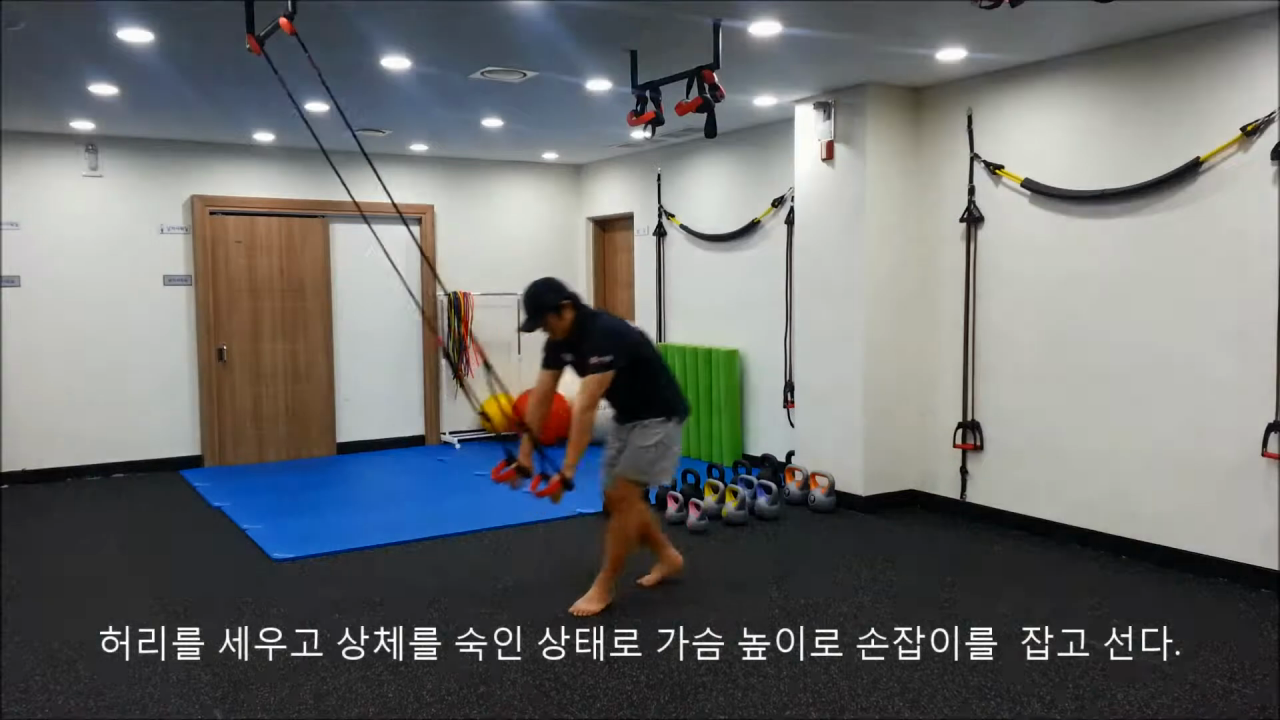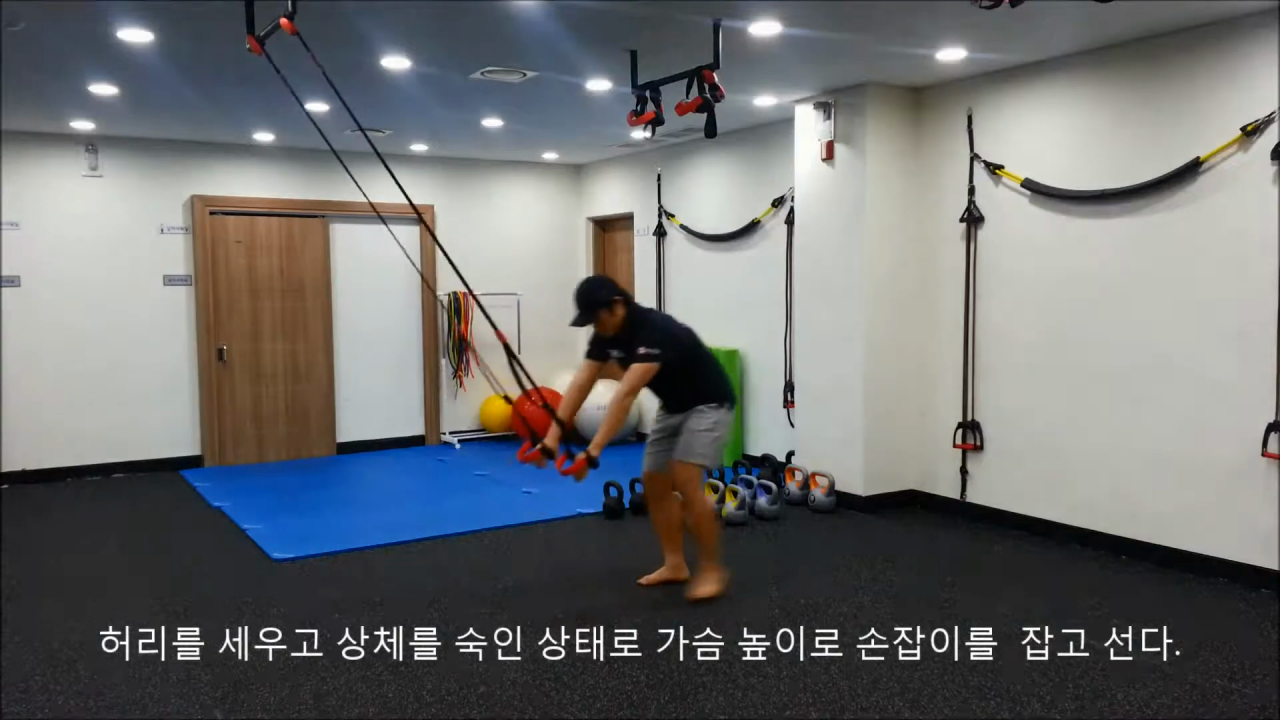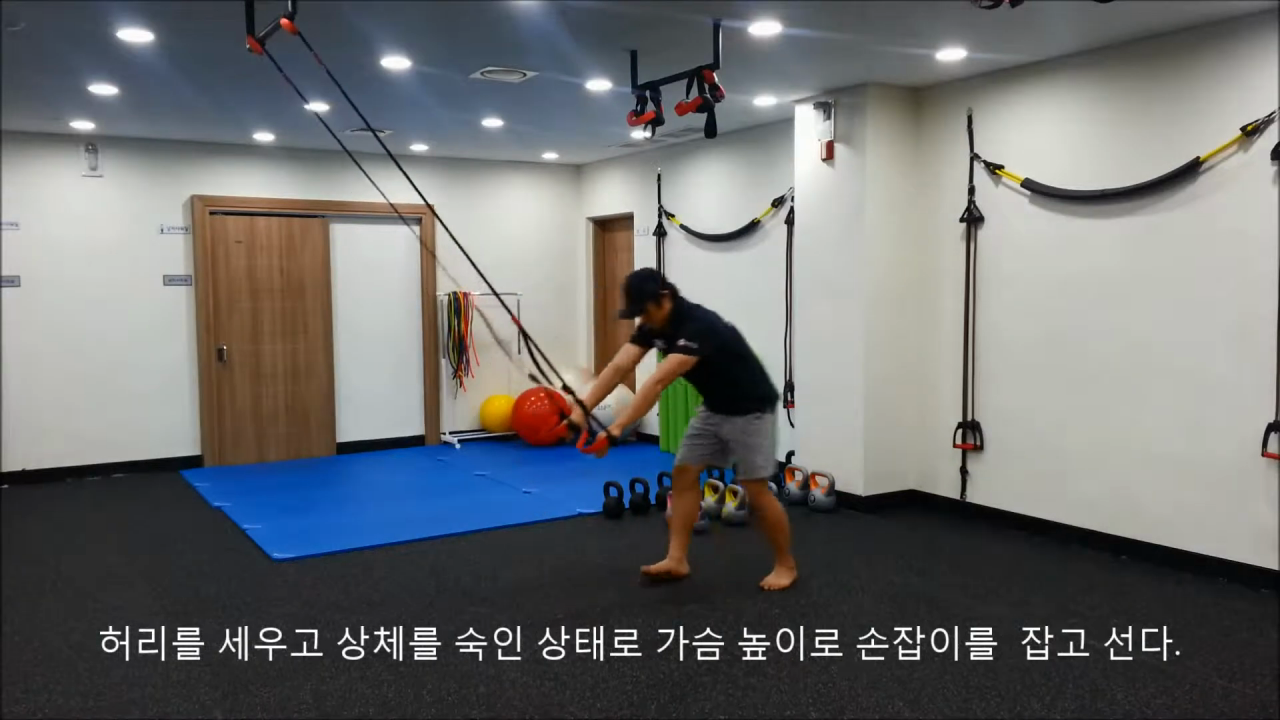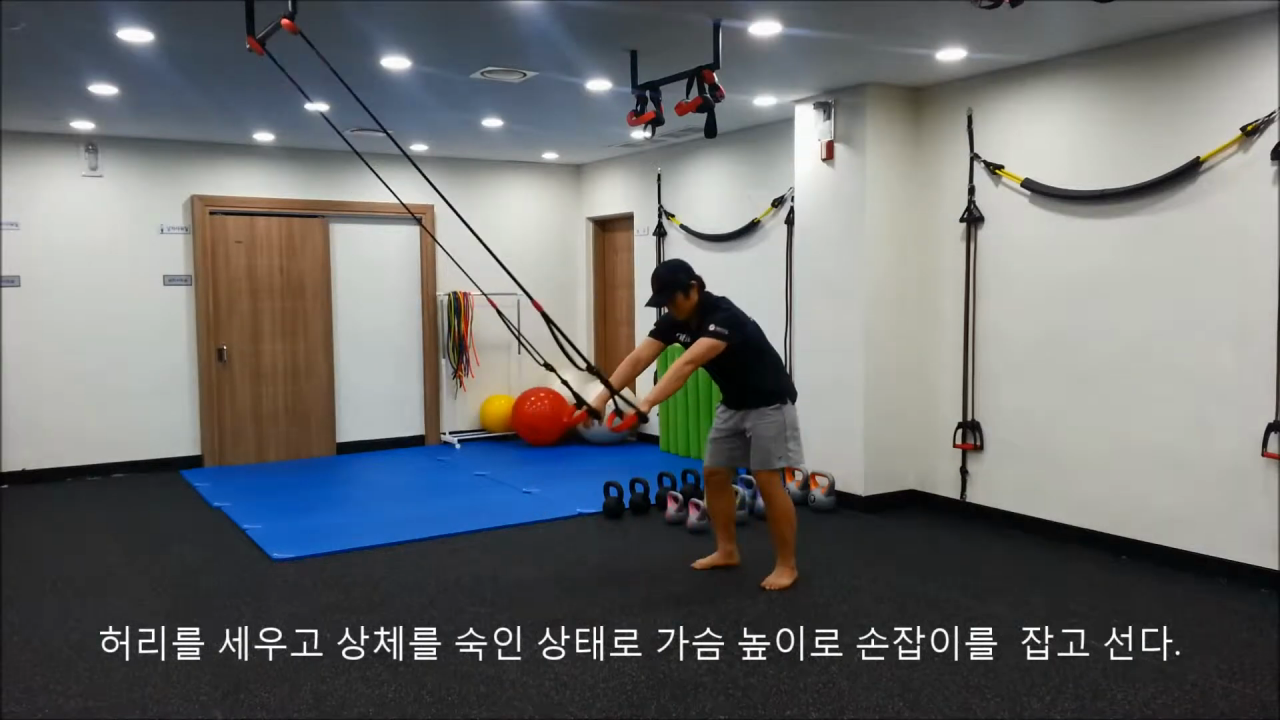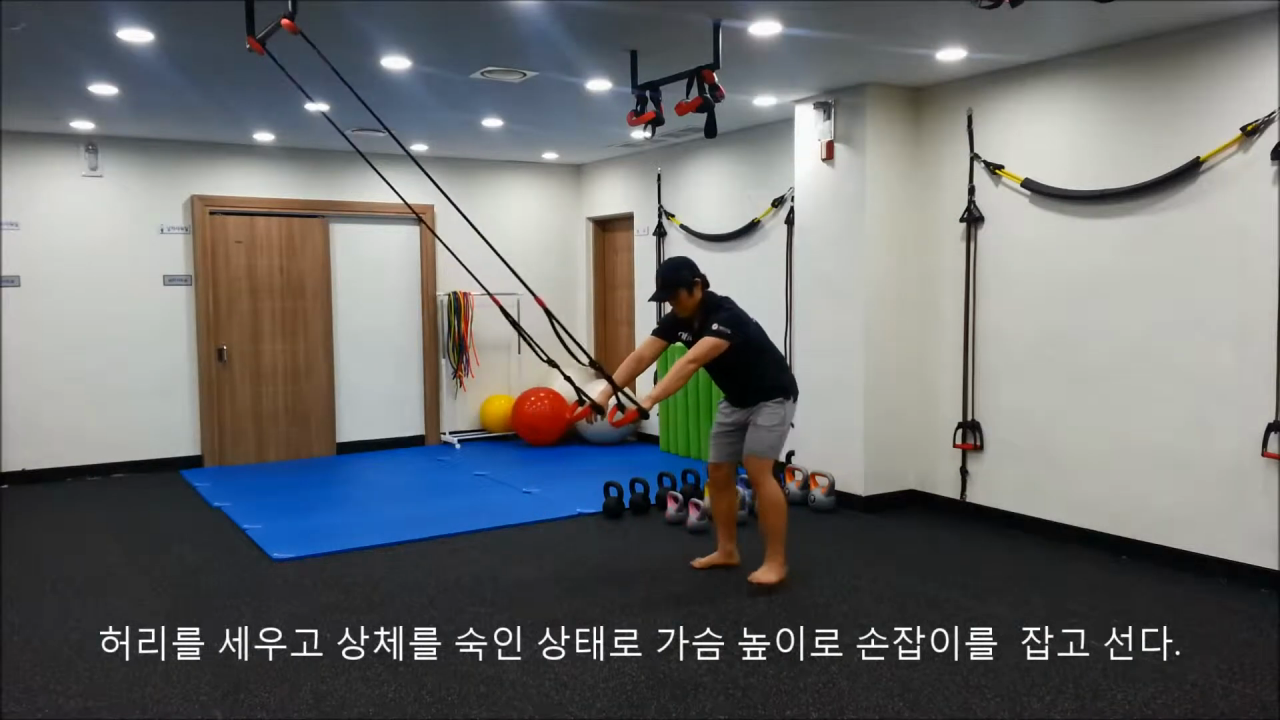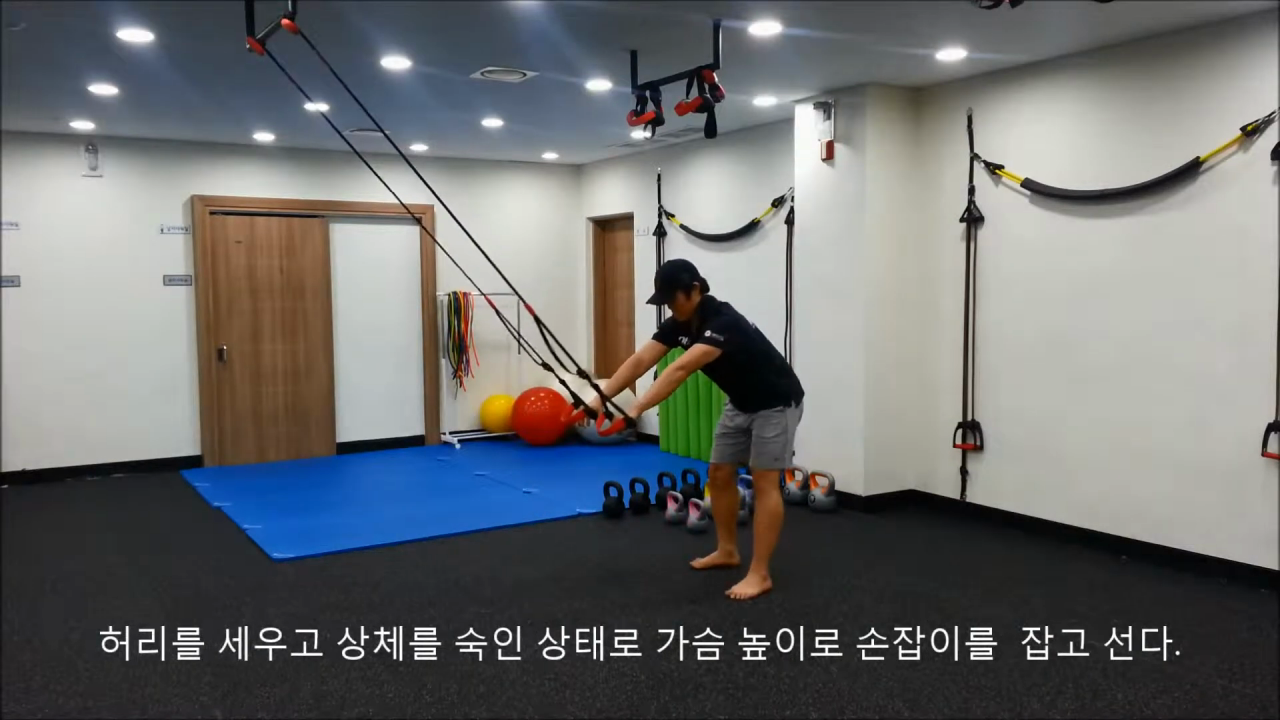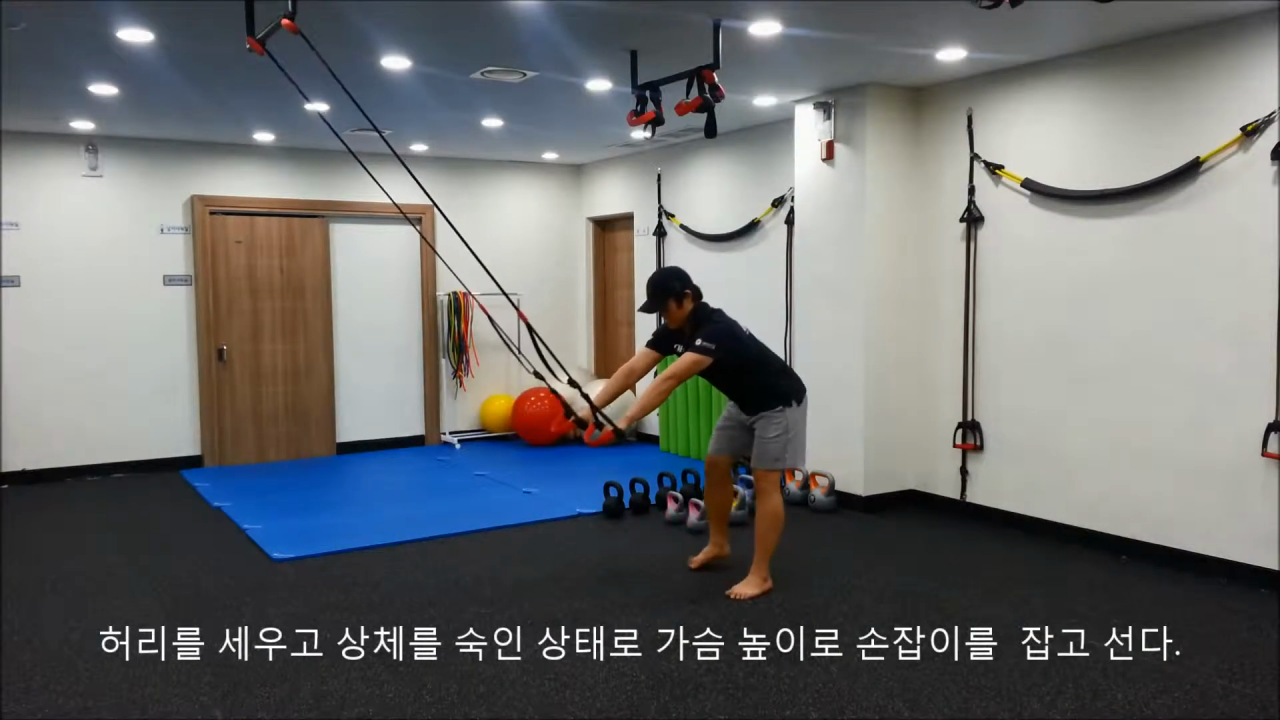
dt=0.3s
person 1, frame 1
left shoulder: (606, 335)
right shoulder: (560, 341)
left elbow: (585, 407)
right elbow: (541, 397)
left wrist: (568, 469)
right wrist: (525, 452)
left hip: (659, 417)
right hip: (628, 417)
left knee: (624, 497)
right knee: (619, 498)
left ankle: (602, 589)
right ankle: (668, 558)
person 1, frame 2
left shoulder: (656, 330)
right shoulder: (607, 336)
left elbow: (626, 394)
right elbow: (580, 385)
left wrist: (595, 450)
right wrist: (553, 435)
left hip: (709, 405)
right hip: (673, 407)
left knee: (685, 481)
right knee: (654, 483)
left ankle: (712, 569)
right ankle: (675, 564)
person 1, frame 3
left shoulder: (699, 326)
right shoulder: (654, 326)
left elbow: (658, 382)
right elbow: (619, 367)
left wrist: (617, 428)
right wrist: (581, 409)
left hip: (750, 409)
right hip: (714, 407)
left knee: (755, 491)
right knee: (684, 473)
left ankle: (785, 564)
right ankle: (676, 559)
person 1, frame 4
left shoulder: (725, 317)
right shoulder: (675, 320)
left elbow: (687, 365)
right elbow: (639, 359)
left wrist: (645, 405)
right wrist: (603, 396)
left hip: (769, 403)
right hip: (733, 404)
left knee: (767, 481)
right knee: (715, 476)
left ankle: (787, 564)
right ankle: (727, 551)
person 1, frame 5
left shoulder: (727, 316)
right shoulder: (678, 319)
left elbow: (690, 363)
right elbow: (641, 357)
left wrist: (649, 401)
right wrist: (606, 393)
left hip: (771, 398)
right hip: (735, 400)
left knee: (757, 471)
right knee: (719, 473)
left ankle: (775, 561)
right ankle: (727, 550)
person 1, frame 6
left shoulder: (724, 322)
right shoulder: (679, 324)
left elbow: (681, 369)
right elbow: (640, 361)
left wrist: (637, 409)
right wrist: (600, 398)
left hip: (776, 403)
right hip: (741, 403)
left knee: (764, 482)
right knee: (719, 474)
left ankle: (759, 574)
right ankle: (726, 550)
person 1, frame 7
left shoulder: (717, 329)
right shoulder: (673, 331)
left elbow: (670, 379)
right elbow: (633, 370)
left wrist: (626, 420)
right wrist: (592, 408)
left hip: (778, 404)
right hip: (744, 403)
left knee: (765, 483)
right knee: (716, 467)
left ankle: (760, 575)
right ankle: (718, 545)
